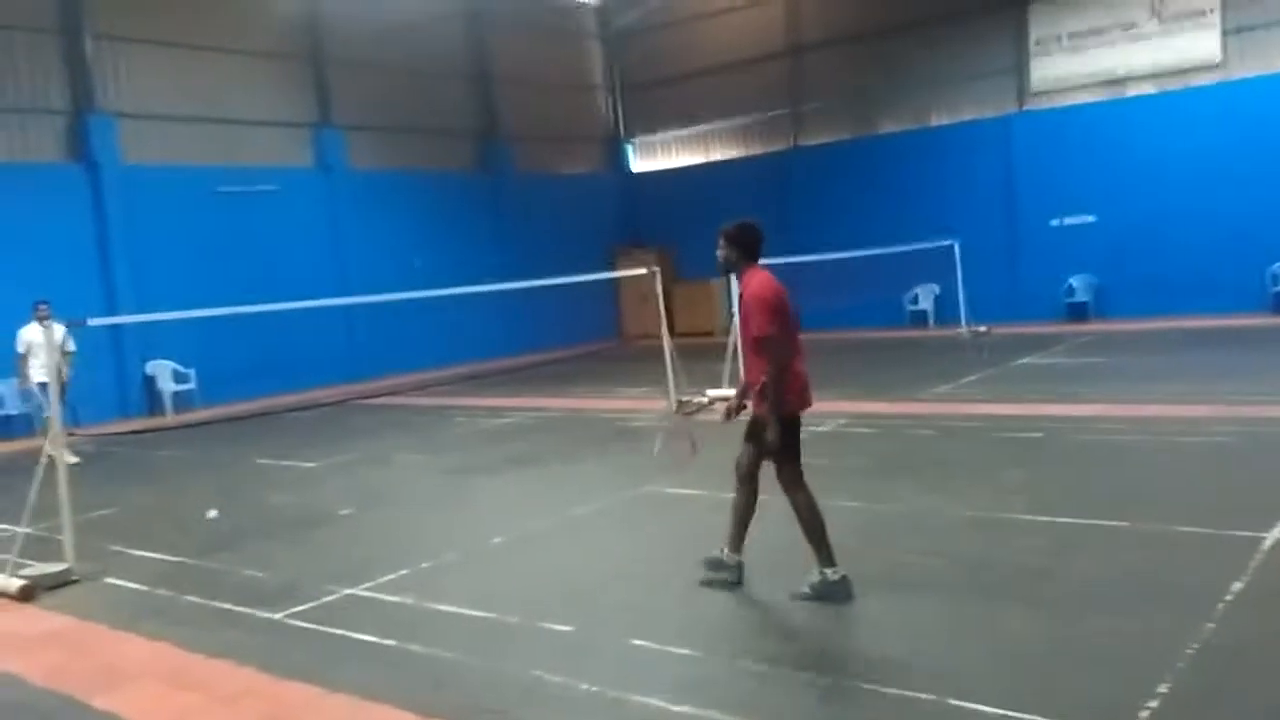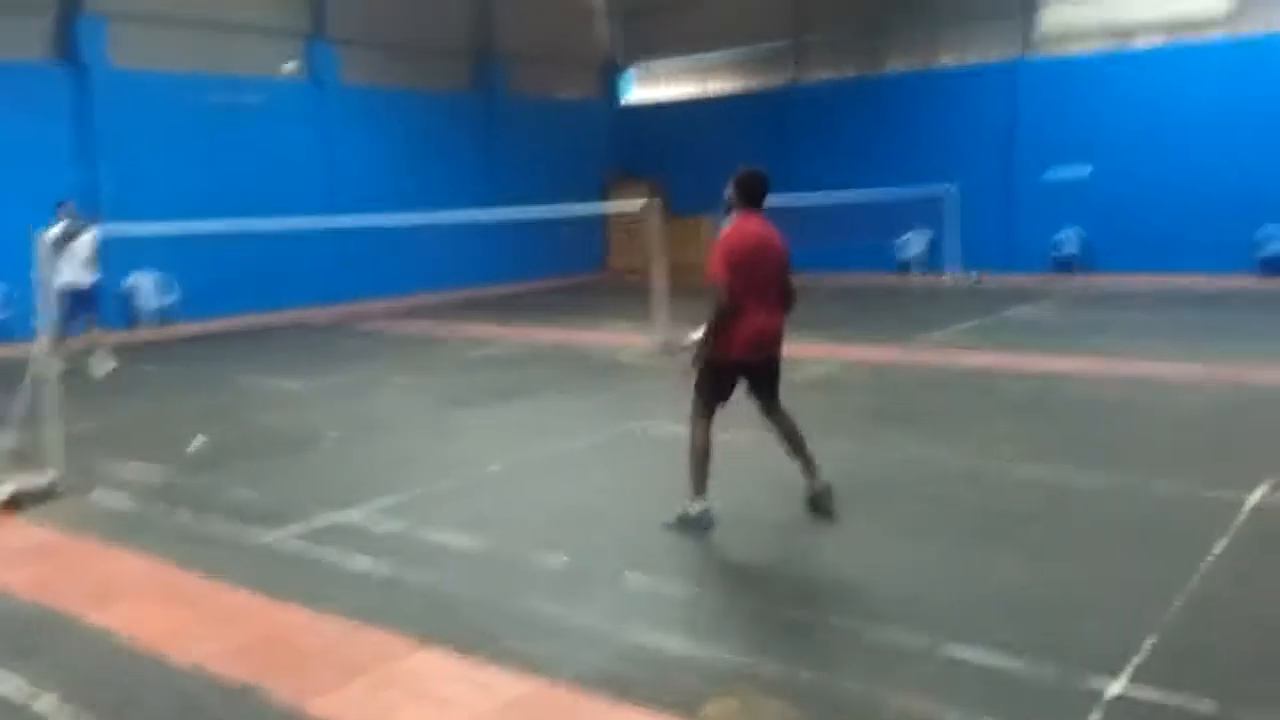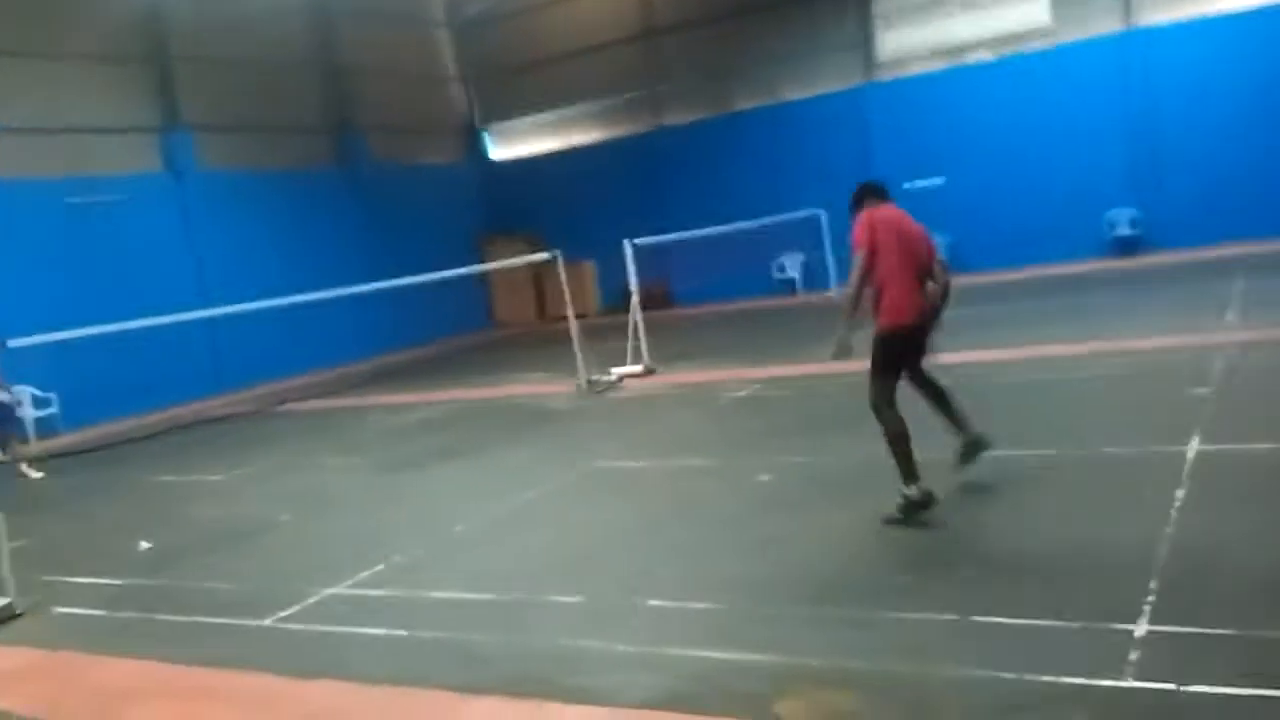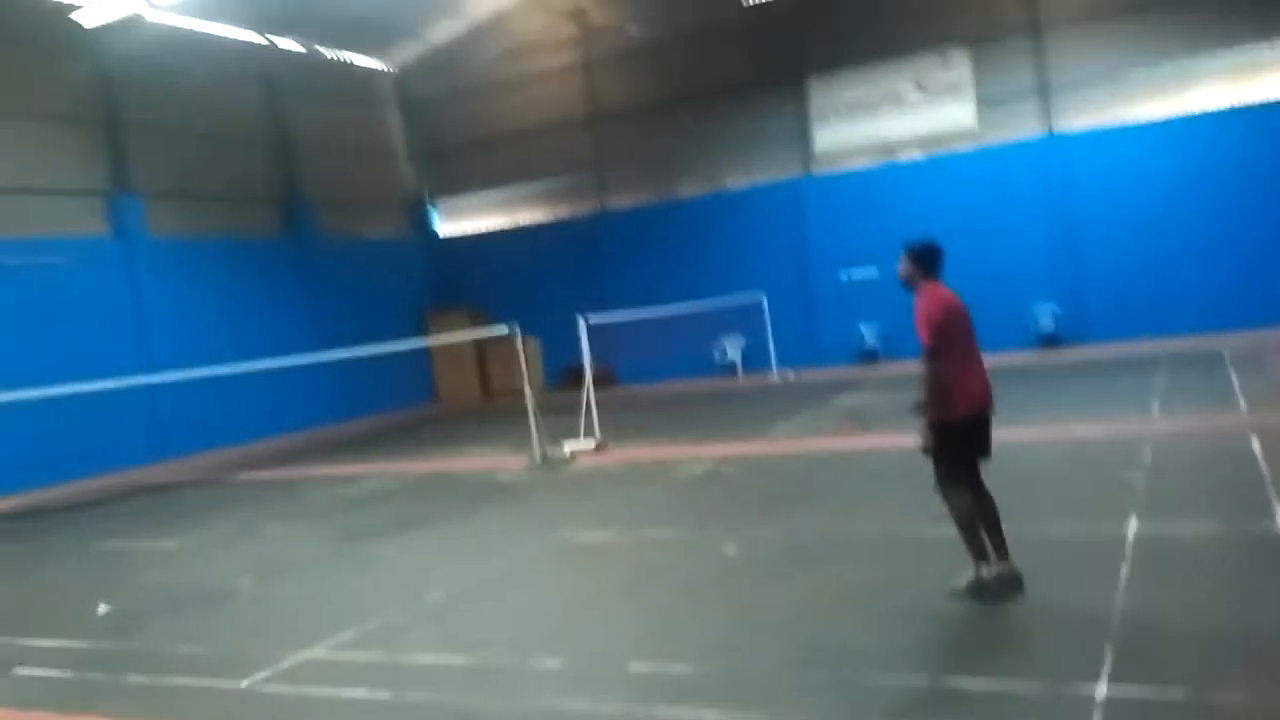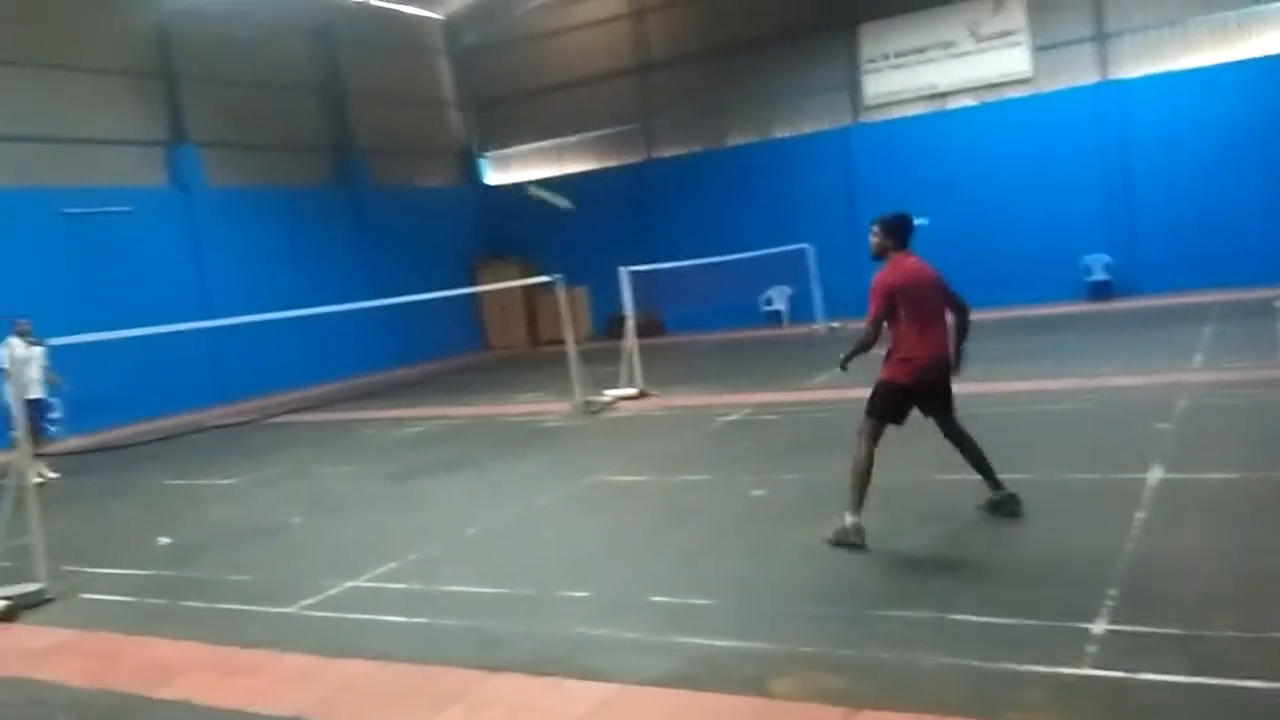
dt=1s
person 1, frame 1
left shoulder: (757, 291)
right shoulder: (756, 285)
left elbow: (776, 359)
left wrist: (773, 415)
right wrist: (741, 398)
left hip: (778, 402)
right hip: (767, 399)
left knee: (791, 482)
right knee: (745, 468)
left ankle: (832, 576)
right ankle: (731, 559)
person 1, frame 2
left shoulder: (730, 238)
right shoulder: (775, 239)
left elbow: (724, 302)
right elbow: (788, 296)
left wrist: (704, 345)
left hip: (734, 343)
right hip: (767, 340)
left knee: (701, 416)
right knee: (773, 411)
left ankle: (697, 508)
right ankle: (817, 487)
person 1, frame 3
left shoulder: (868, 220)
right shoulder: (916, 229)
left elbow: (860, 273)
right elbow: (942, 282)
left wrist: (846, 327)
right wrist: (928, 319)
left hip: (895, 320)
right hip: (918, 317)
left knee: (882, 402)
right knee: (917, 375)
left ankle: (915, 492)
right ankle: (968, 434)
person 1, frame 4
left shoulder: (927, 303)
right shoulder: (946, 298)
left elbow: (933, 365)
left wrist: (929, 422)
right wrist: (933, 403)
left hip: (956, 407)
right hip: (977, 401)
left knee: (951, 483)
right knee: (970, 482)
left ankle: (986, 571)
right ankle: (1003, 566)
person 1, frame 5
left shoulder: (885, 277)
right shoulder: (928, 272)
left elbow: (872, 335)
right elbow: (961, 311)
left wrist: (848, 355)
right wrist: (957, 353)
left hip: (901, 371)
right hip: (936, 367)
left knee: (867, 436)
right knee: (952, 429)
left ankle: (853, 522)
right ankle: (1000, 494)
